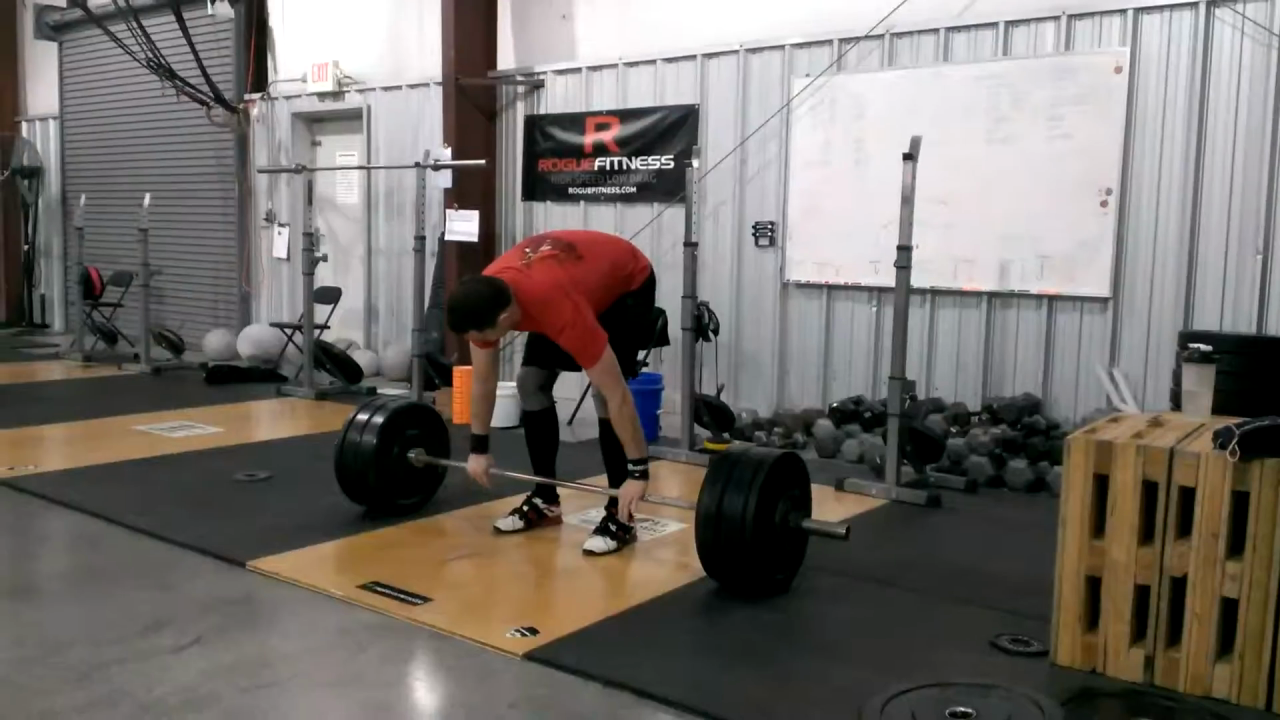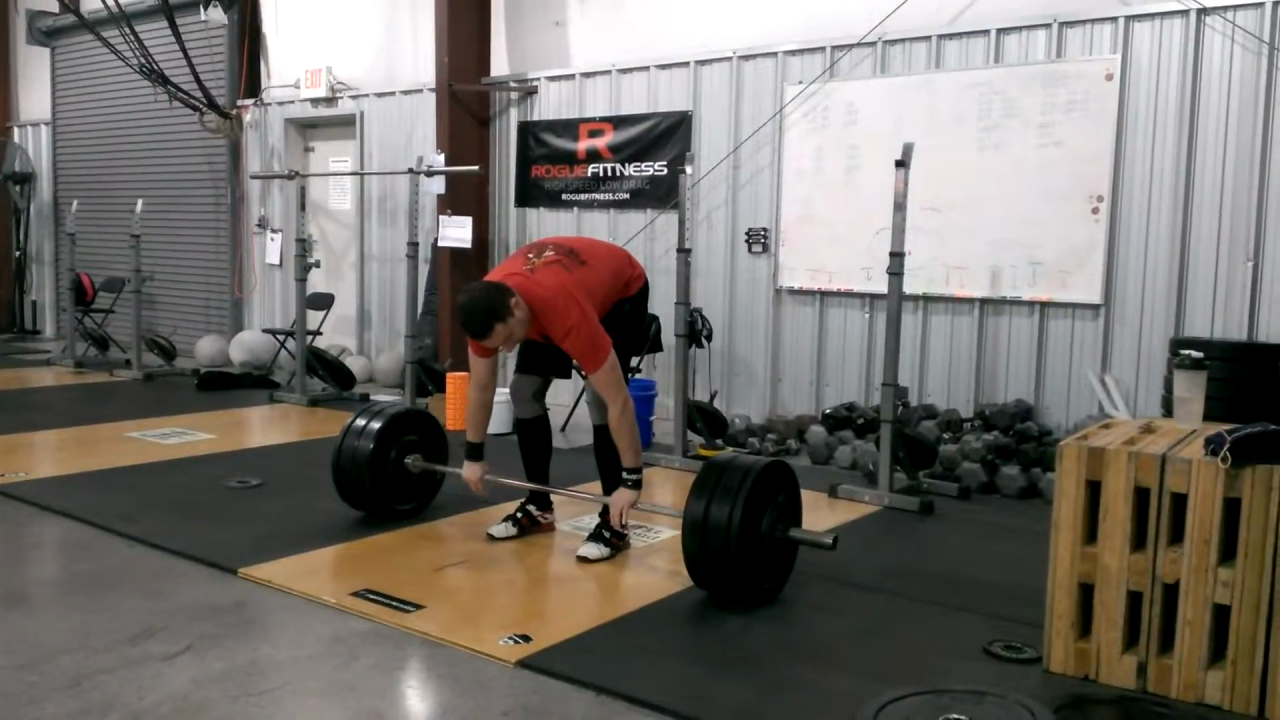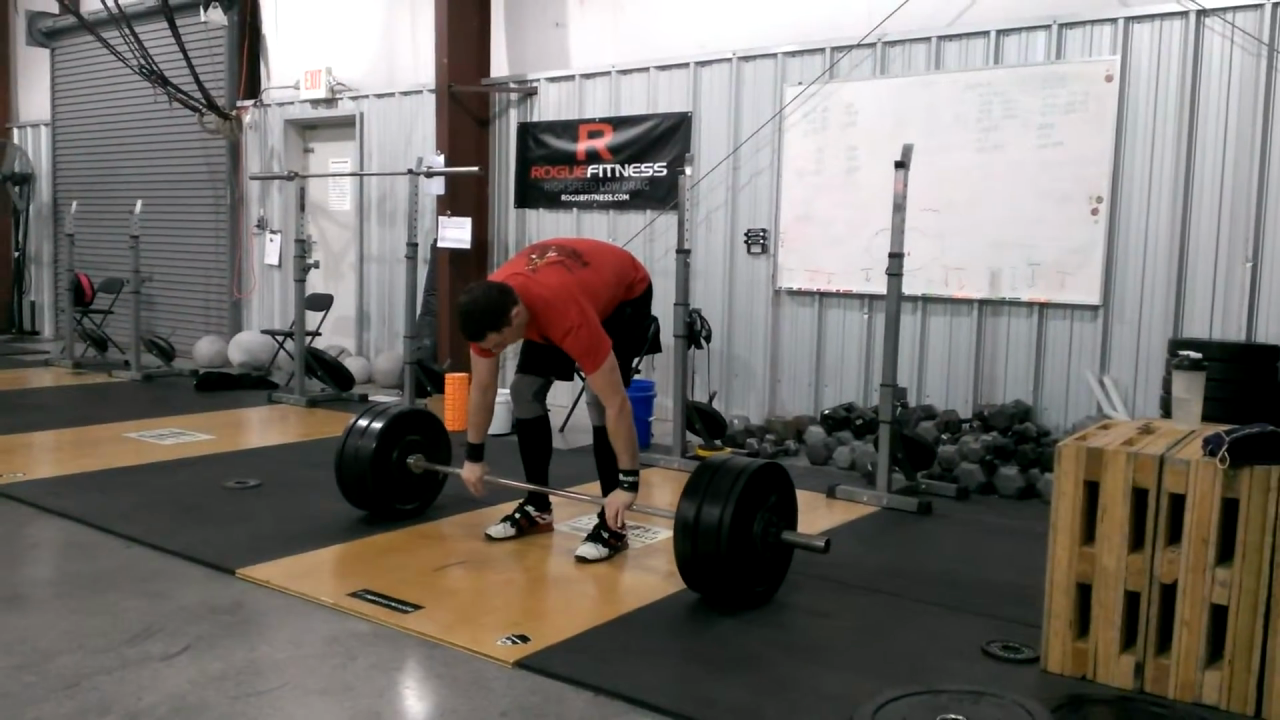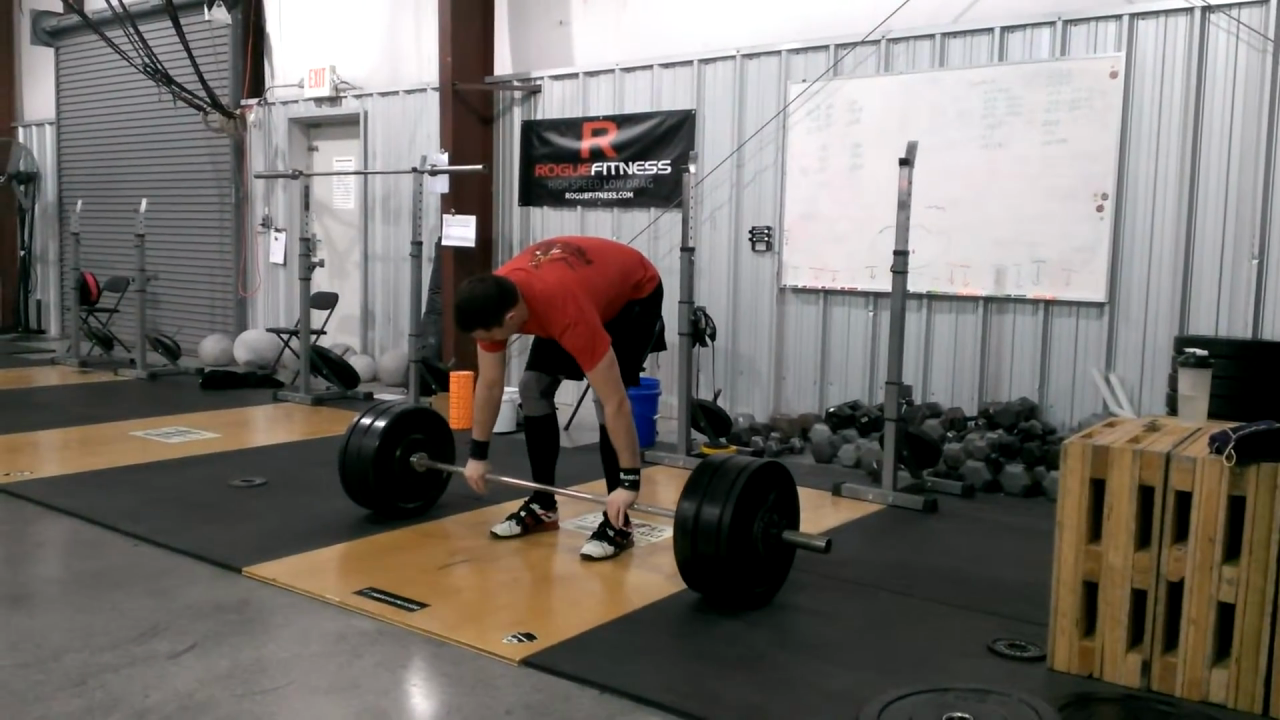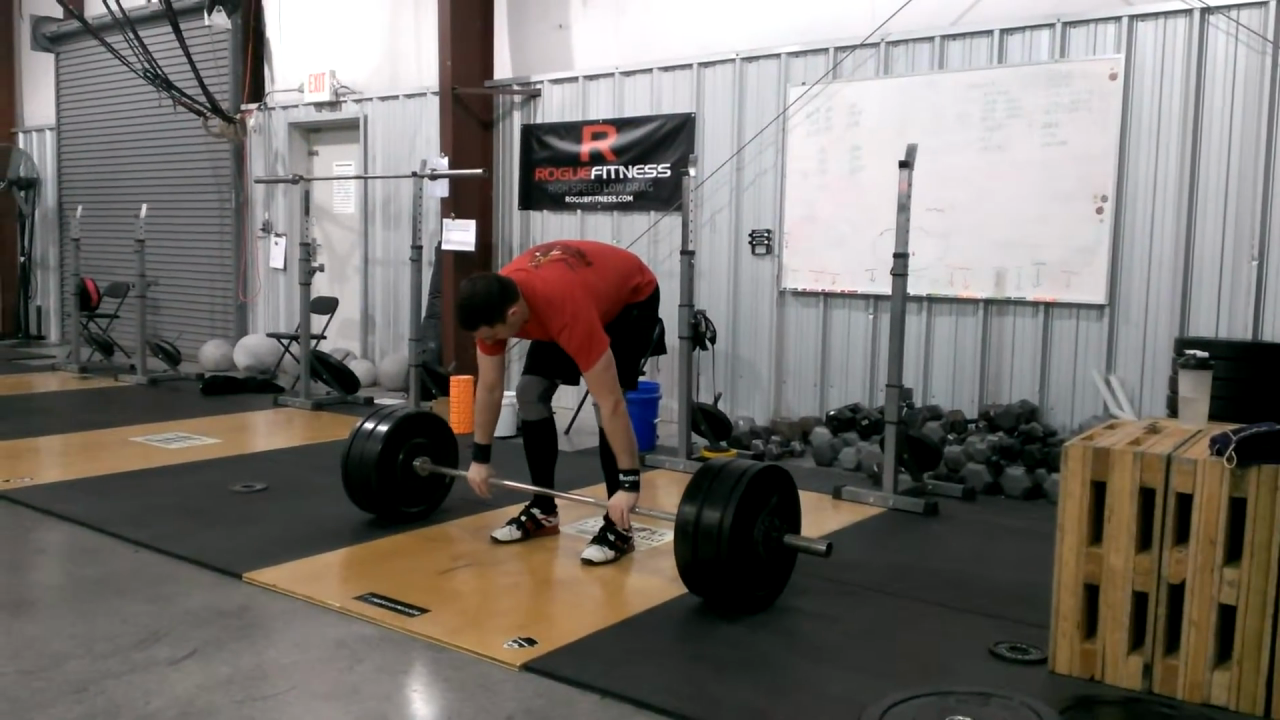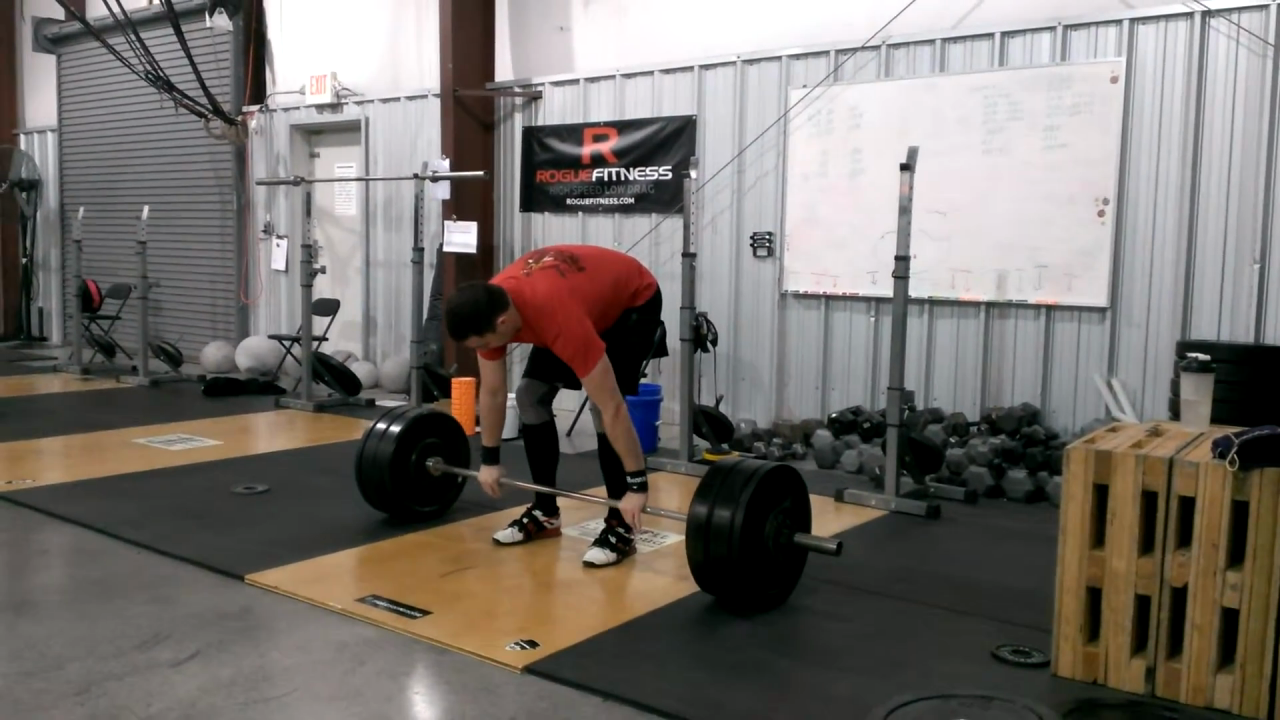
dt=0.5s
person 1, frame 1
left shoulder: (562, 310)
right shoulder: (485, 298)
left elbow: (617, 395)
right elbow: (483, 380)
left wrist: (638, 472)
right wrist: (478, 448)
left hip: (628, 284)
right hip: (573, 273)
left knee: (601, 391)
right knee: (530, 383)
left ankle: (619, 516)
right ankle: (544, 499)
person 1, frame 2
left shoulder: (568, 315)
right shoulder: (485, 309)
left elbow: (619, 401)
right elbow: (481, 387)
left wrist: (631, 480)
right wrist: (473, 456)
left hip: (621, 291)
left knee: (598, 396)
right knee: (524, 390)
left ankle: (614, 523)
right ankle: (538, 507)
person 1, frame 3
left shoulder: (569, 317)
right shoulder: (487, 310)
left elbow: (617, 403)
right elbow: (482, 388)
left wrist: (628, 483)
right wrist: (473, 457)
left hip: (625, 295)
left knee: (598, 399)
right knee: (525, 390)
left ankle: (612, 526)
right ankle: (537, 507)
person 1, frame 4
left shoulder: (568, 314)
right shoulder: (493, 301)
left elbow: (616, 402)
right elbow: (489, 384)
left wrist: (629, 481)
right wrist: (477, 454)
left hip: (635, 293)
left knee: (603, 398)
right knee: (533, 388)
left ankle: (618, 524)
right ankle: (543, 506)
person 1, frame 5
left shoulder: (569, 313)
right shoulder: (493, 303)
left elbow: (610, 403)
right elbow: (489, 387)
left wrist: (629, 483)
right wrist: (480, 459)
left hip: (632, 299)
left knee: (602, 398)
right knee: (530, 392)
left ankle: (618, 527)
right ankle: (543, 510)
person 1, frame 6
left shoulder: (561, 320)
right shoulder: (489, 309)
left elbow: (612, 407)
right elbow: (492, 392)
left wrist: (636, 486)
right wrist: (489, 460)
left hip: (634, 301)
right hip: (589, 290)
left knee: (600, 404)
right knee: (530, 395)
left ankle: (620, 528)
right ankle: (544, 512)
